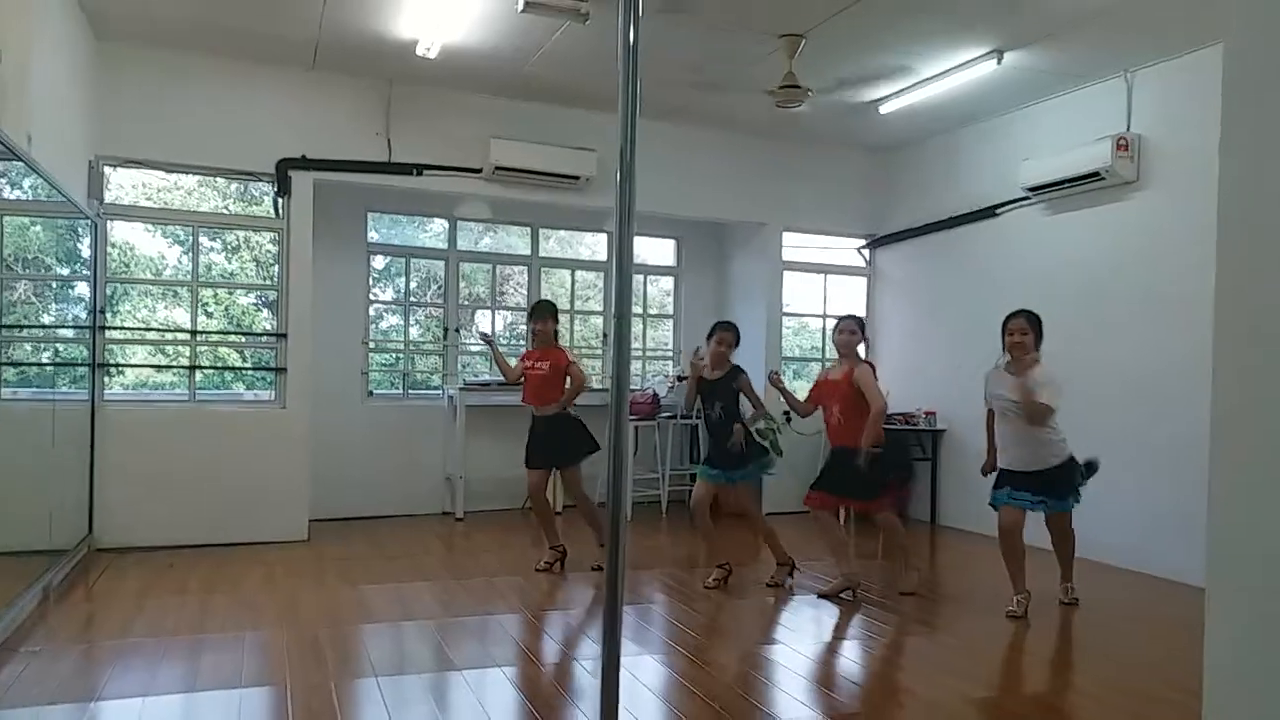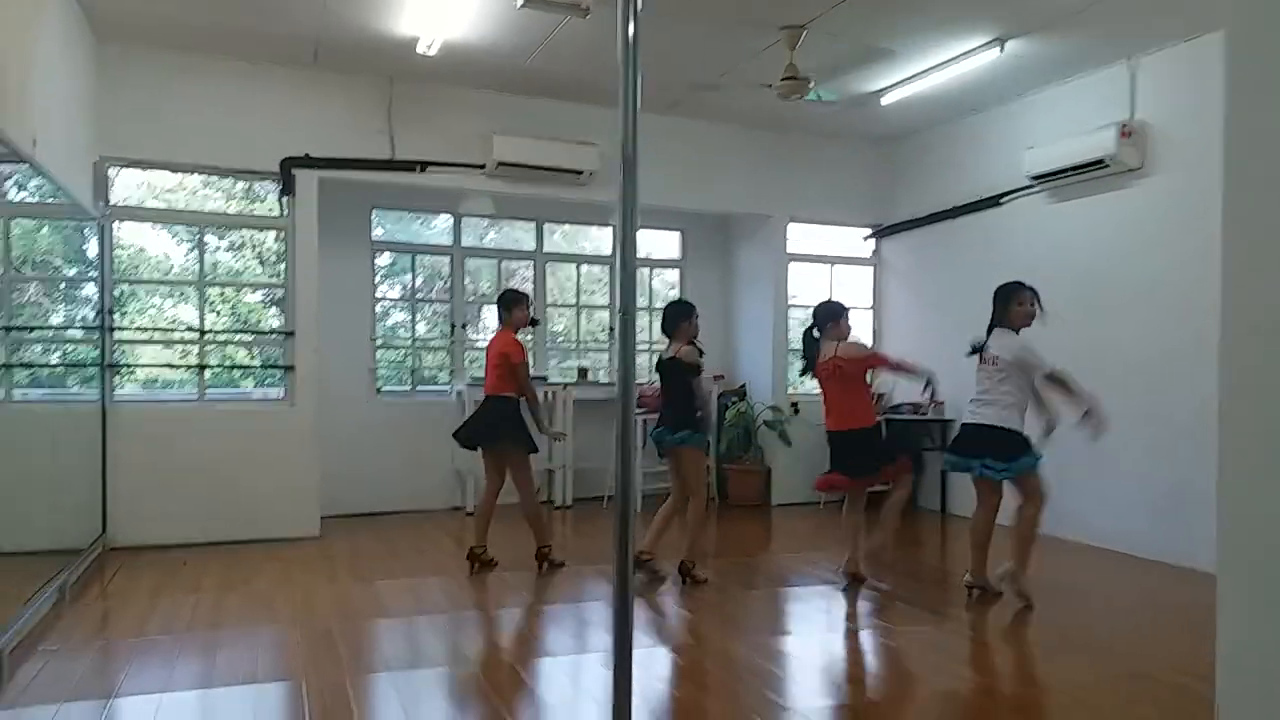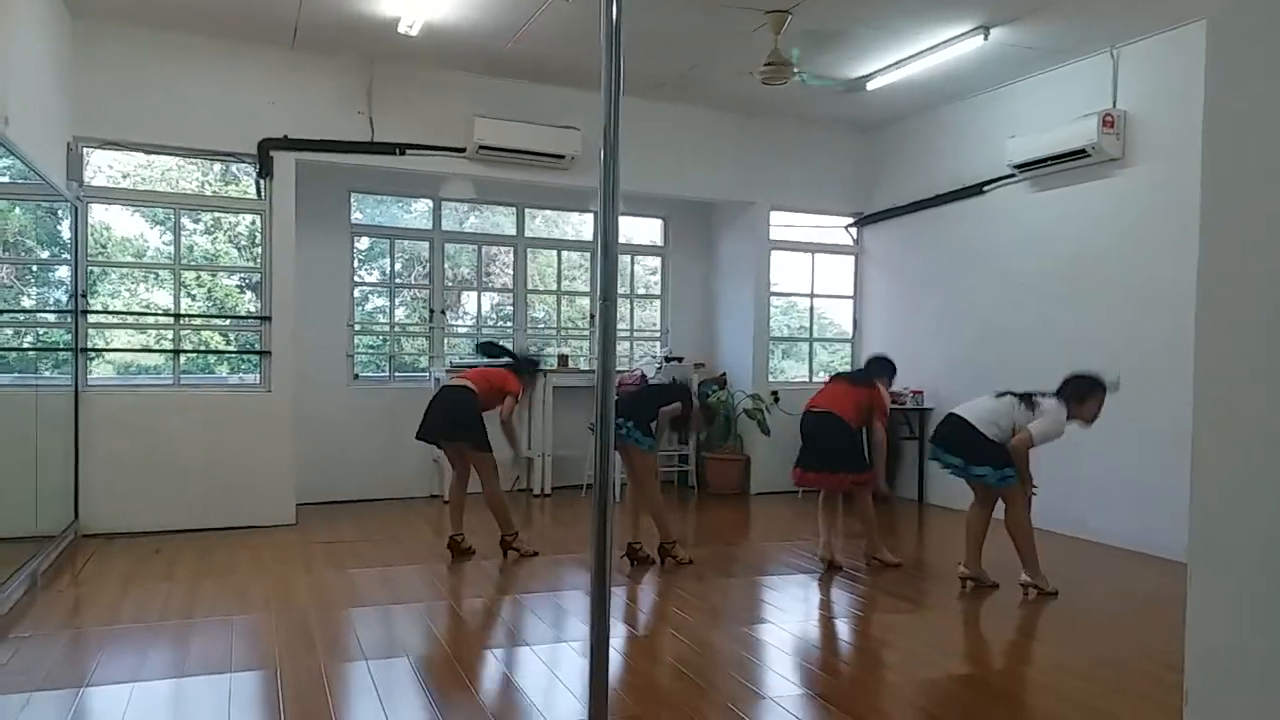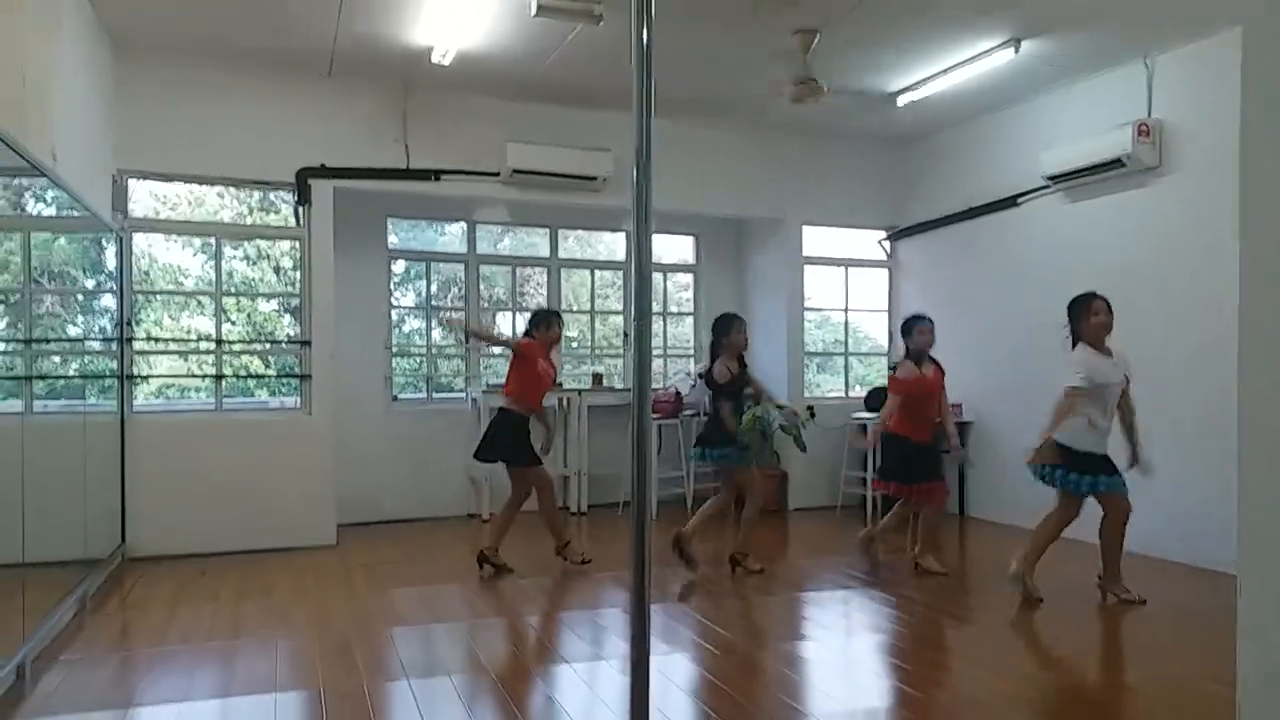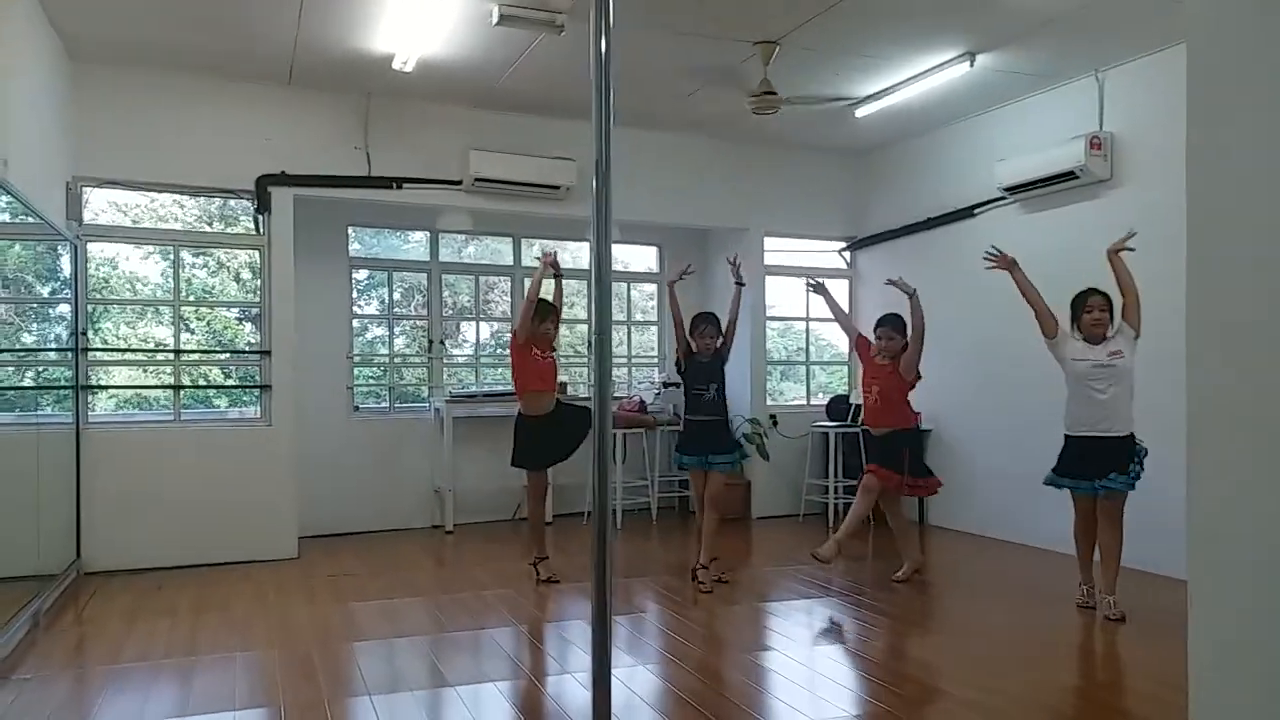
dt=1s
person 1, frame 1
left shoulder: (1044, 377)
right shoulder: (994, 374)
left elbow: (1039, 418)
left wrist: (1023, 378)
right wrist: (990, 454)
left hip: (1051, 466)
right hip: (1012, 468)
left knee: (1058, 530)
right knee: (1008, 527)
left ankle: (1066, 580)
right ankle: (1020, 593)
person 1, frame 2
left shoulder: (992, 342)
right shoulder: (1020, 346)
right elbow: (1054, 377)
left wrist: (1045, 410)
right wrist: (1087, 403)
left hip: (972, 430)
right hip: (1000, 434)
left knee: (987, 502)
right knee: (1033, 497)
left ankle: (977, 575)
right ankle: (1015, 569)
person 1, frame 3
left shoulder: (1048, 406)
right shoulder: (1057, 420)
left elbow: (1016, 441)
right elbow: (1018, 445)
left wrist: (1023, 479)
right wrist: (1024, 483)
left hip: (955, 425)
right hip: (972, 435)
left knee: (986, 496)
right knee: (1016, 499)
left ankle: (971, 566)
right ankle: (1032, 573)
person 1, frame 4
left shoulder: (1116, 359)
right shoulder: (1085, 360)
left elbow: (1124, 405)
right elbow: (1069, 402)
left wrist: (1134, 447)
right wrist: (1047, 440)
left hip: (1094, 451)
right hip: (1074, 450)
left knee: (1066, 510)
right knee: (1118, 508)
left ankle: (1023, 568)
right ankle: (1111, 579)
person 1, frame 5
left shoulder: (1124, 342)
right shoulder: (1066, 348)
left elbow: (1132, 296)
right elbow: (1038, 306)
left wrist: (1115, 256)
right wrist: (1013, 269)
left hip: (1118, 443)
right hip: (1080, 443)
left knee: (1110, 516)
right knee: (1085, 516)
left ankle: (1107, 593)
right ankle: (1086, 582)
person 2, frame 1
left shoulder: (558, 354)
right shoulder: (528, 355)
left elbow: (580, 381)
right elbow: (511, 377)
left wrist: (562, 404)
right wrist: (493, 347)
left hip: (560, 427)
right hip: (539, 427)
left knee: (575, 493)
right knee: (534, 491)
left ankle: (605, 544)
right ankle: (556, 548)
person 2, frame 2
left shoulder: (498, 341)
right shoulder: (513, 344)
right elbow: (526, 388)
right wrist: (542, 425)
left hip: (489, 413)
right hip: (503, 414)
left knee: (493, 483)
right knee: (525, 484)
left ankle: (478, 549)
right ankle: (544, 549)
person 2, frame 3
left shoulder: (494, 376)
right shoulder: (513, 383)
right elbow: (505, 418)
right wrist: (516, 447)
left hip: (440, 403)
right hip: (461, 405)
left knee: (461, 472)
right knee: (489, 476)
left ankle: (457, 538)
right ankle: (510, 537)
person 2, frame 4
left shoulder: (549, 365)
right shoulder: (527, 349)
right elbow: (495, 340)
left wrist: (549, 427)
right wrist: (466, 329)
left hip: (517, 427)
right hip: (509, 425)
left knee: (522, 492)
right knee: (545, 487)
left ankle: (491, 550)
right ankle: (563, 545)
person 2, frame 5
left shoulder: (548, 345)
right shoulder: (521, 345)
left elbow: (556, 310)
right elbow: (531, 303)
left wrist: (557, 277)
right wrist: (542, 268)
left hip: (556, 413)
right hip: (532, 423)
right knee: (537, 493)
right ankle: (540, 559)
person 3, frame 1
left shoulder: (861, 370)
right shoulder: (825, 376)
left elbow: (878, 407)
right elbow: (805, 410)
left wrist: (866, 446)
right wrist: (783, 390)
left hip: (867, 455)
right hip: (840, 454)
left knee: (883, 515)
right knee: (822, 511)
left ankle: (907, 568)
right ankle: (847, 575)
person 3, frame 2
left shoulder: (816, 356)
right shoulder: (850, 350)
right elbow: (891, 364)
left wrist: (873, 395)
right wrist: (925, 375)
left hip: (837, 434)
right hip: (861, 433)
left knee: (855, 497)
right knee: (903, 480)
left ankle: (852, 563)
right ankle: (880, 542)
person 3, frame 3
left shoulder: (840, 381)
right shoulder: (879, 394)
right elbow: (878, 438)
right wrist: (880, 479)
left hip: (811, 421)
right hip: (836, 426)
left knee: (830, 487)
right knee: (862, 487)
left ankle: (827, 546)
right ankle: (874, 547)
person 3, frame 4
left shoulder: (935, 369)
right shoulder: (907, 371)
left elbow: (942, 407)
right elbow: (893, 405)
left wrist: (952, 436)
right wrist: (876, 431)
left hip: (923, 441)
right hip: (904, 442)
left knee: (916, 499)
right knee: (935, 496)
left ankle: (874, 532)
right ankle: (923, 554)
person 3, frame 5
left shoulder: (905, 364)
right shoulder: (869, 357)
left elbow: (919, 334)
right elbow: (847, 325)
left wrist: (911, 296)
right wrist: (825, 295)
left hip: (900, 440)
right hip: (877, 440)
left knee: (868, 488)
right knee: (889, 503)
left ankle: (834, 544)
right ankle: (913, 559)
person 4, frame 1
left shoulder: (736, 375)
right shoulder: (699, 372)
left elbow: (759, 409)
right elbow: (688, 406)
left wrist: (742, 425)
right wrist: (694, 374)
left hip: (739, 451)
right hip: (715, 452)
left knee: (751, 513)
right knee: (698, 505)
left ankle: (784, 562)
right ankle: (722, 565)
person 4, frame 2
left shoulder: (663, 355)
right shoulder: (689, 353)
right elbow: (699, 398)
right wrist: (707, 419)
left hip: (666, 427)
right hip: (686, 427)
left knee: (678, 496)
right knee: (698, 497)
left ankle: (645, 552)
right ankle: (688, 564)
person 4, frame 3
left shoulder: (676, 393)
right shoulder: (688, 404)
right elbow: (664, 413)
right wrist: (654, 450)
left hip: (619, 415)
right hip: (634, 421)
left knee: (635, 482)
right knee: (650, 488)
left ankle: (634, 545)
right ankle: (668, 543)
person 4, frame 4
left shoulder: (737, 362)
right shoulder: (723, 368)
left elbow: (754, 387)
right elbow: (725, 410)
right wrist: (738, 440)
left hip: (723, 437)
right hip: (721, 439)
left knee: (725, 495)
right knee: (755, 491)
left ankle: (685, 535)
right ankle: (740, 554)
person 4, frame 5
left shoulder: (721, 358)
right shoulder: (685, 360)
left elbow: (733, 321)
right elbow: (677, 321)
left wrist: (738, 283)
right wrist: (672, 286)
left hip: (719, 434)
right hip: (693, 434)
left knee: (711, 502)
right knee: (701, 503)
left ankle: (703, 564)
right ankle: (705, 563)
